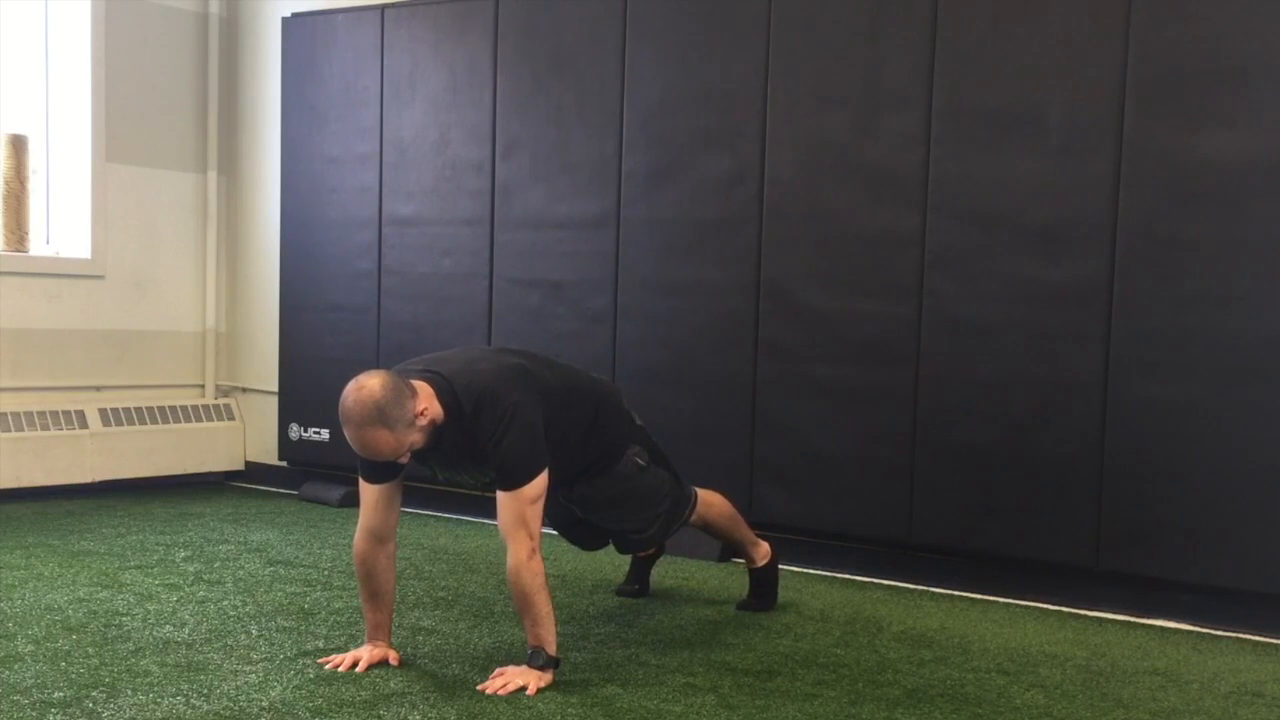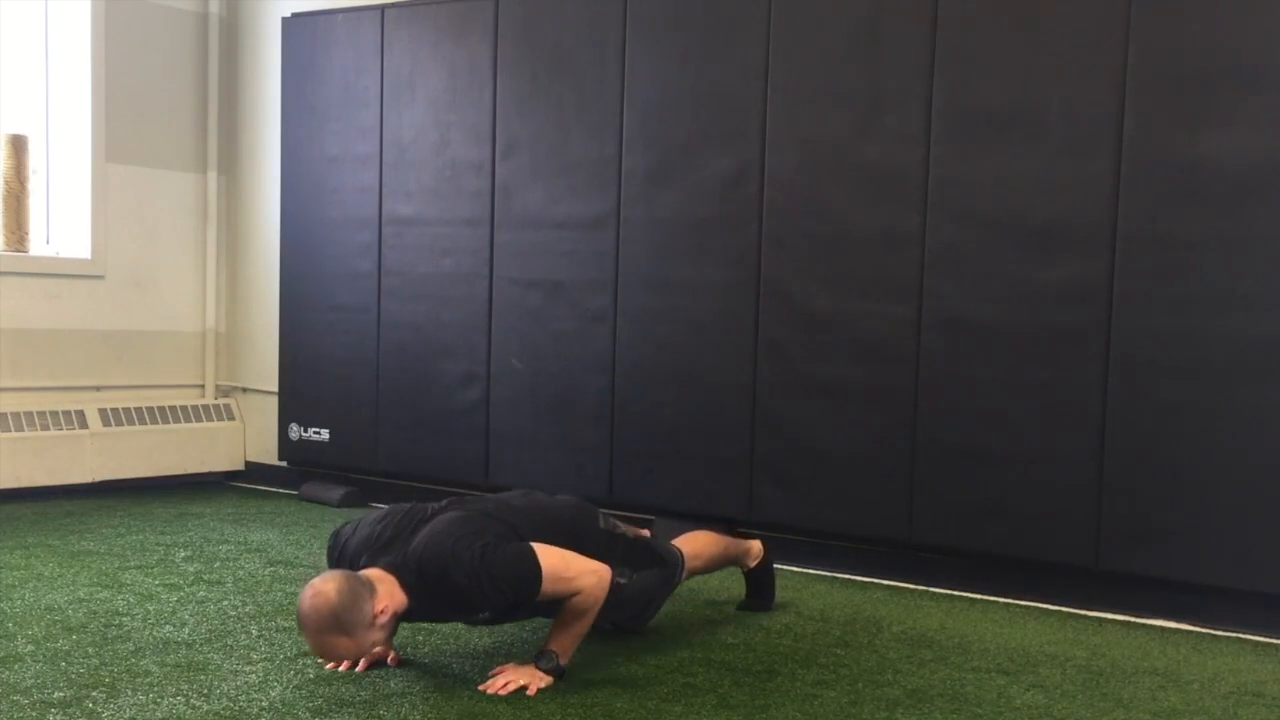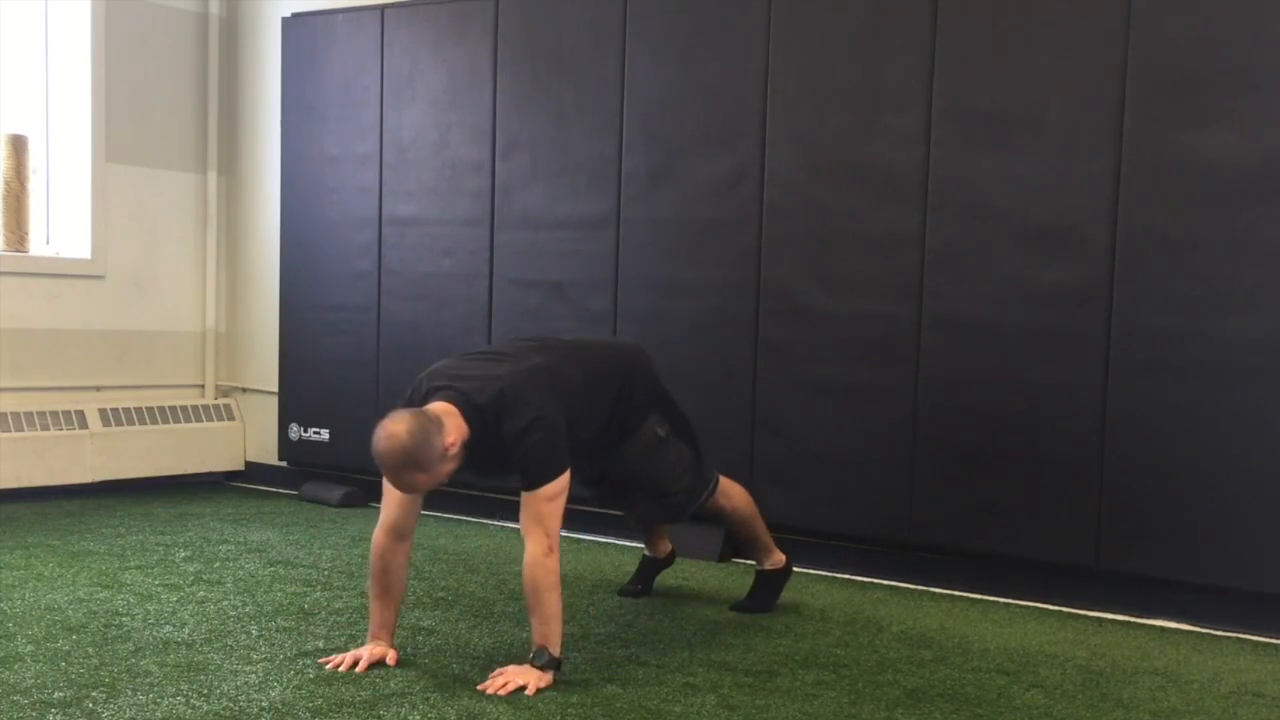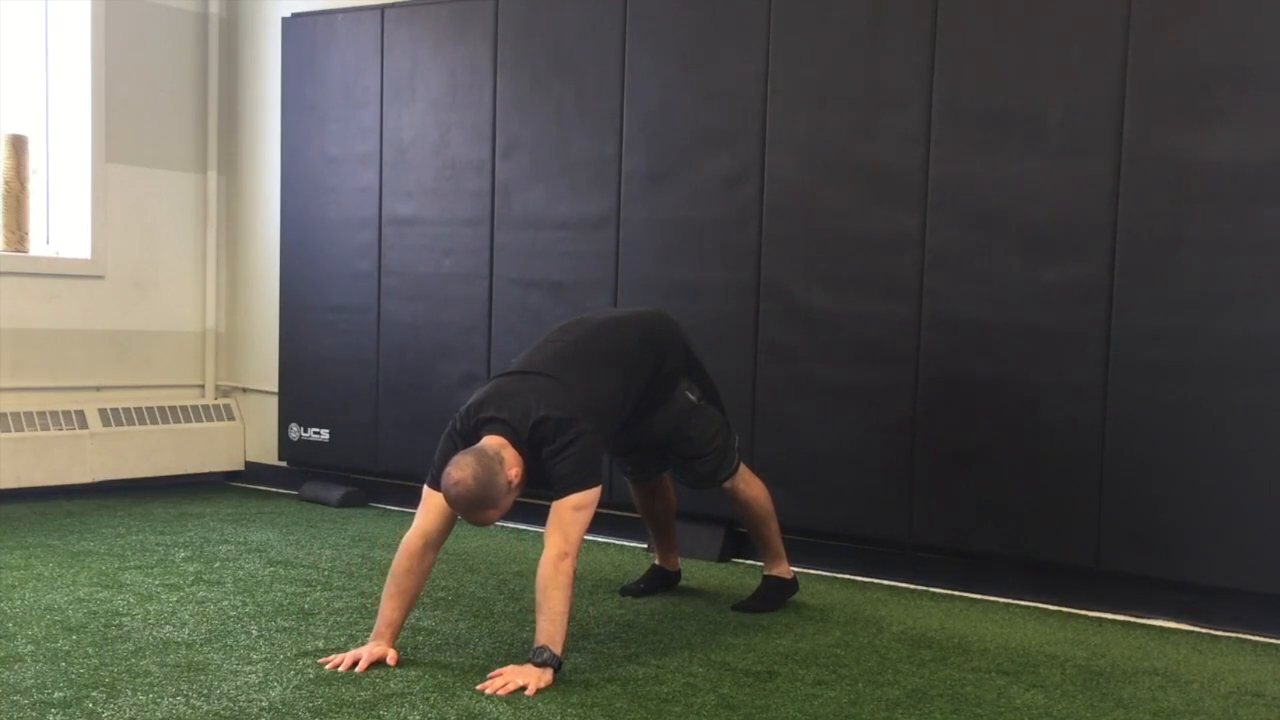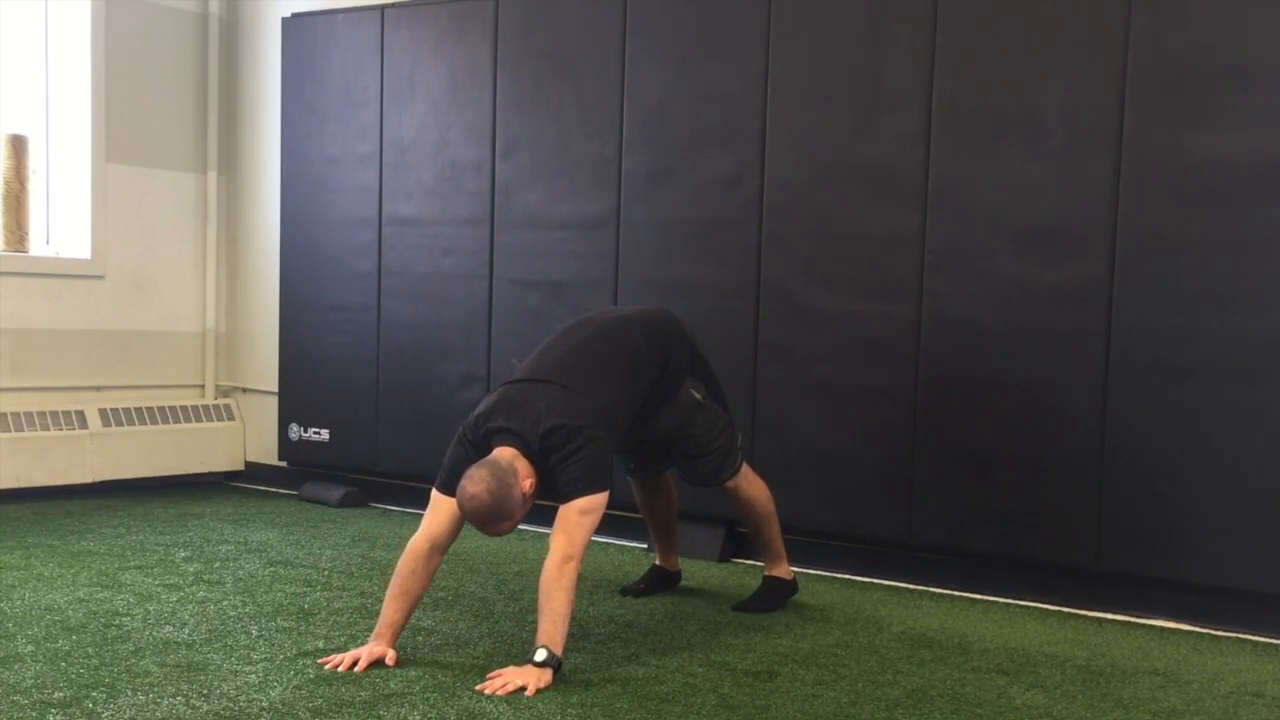
dt=1s
person 1, frame 1
left shoulder: (499, 409)
right shoulder: (382, 415)
left elbow: (522, 547)
right elbow: (374, 535)
left wrist: (542, 661)
right wrist: (377, 639)
left hip: (598, 436)
right hip: (547, 458)
left knee: (677, 508)
right knee: (594, 536)
left ankle: (758, 555)
right ankle: (646, 553)
person 1, frame 2
left shoulder: (461, 564)
right shoulder: (350, 551)
left elbow: (593, 578)
left wrist: (547, 665)
right wrist: (376, 642)
left hip: (579, 549)
right hip: (529, 525)
left knee: (672, 564)
left ankle: (750, 554)
right ankle: (638, 534)
person 1, frame 3
left shoulder: (526, 422)
right shoulder: (411, 421)
left elbow: (541, 544)
right elbow: (393, 533)
left wrist: (543, 662)
right wrist: (379, 639)
left hip: (625, 392)
right hip: (579, 410)
left knee: (693, 489)
right knee: (629, 493)
left ankle: (772, 562)
right ankle: (658, 552)
person 1, frame 4
left shoulder: (568, 437)
right shoulder: (465, 434)
left elbow: (560, 552)
right elbow: (422, 538)
left wrist: (543, 662)
right wrist: (381, 638)
left hip: (658, 358)
right hip: (599, 345)
left knee: (723, 472)
right knee: (645, 473)
left ankle: (779, 572)
right ankle: (667, 565)
person 1, frame 5
left shoulder: (577, 443)
right shoulder: (474, 440)
left elbow: (565, 556)
right elbow: (429, 541)
left wrist: (543, 662)
right wrist: (382, 638)
left hip: (664, 354)
right hip: (603, 341)
left knee: (726, 471)
right knee: (648, 472)
left ankle: (779, 572)
right ankle: (667, 565)
